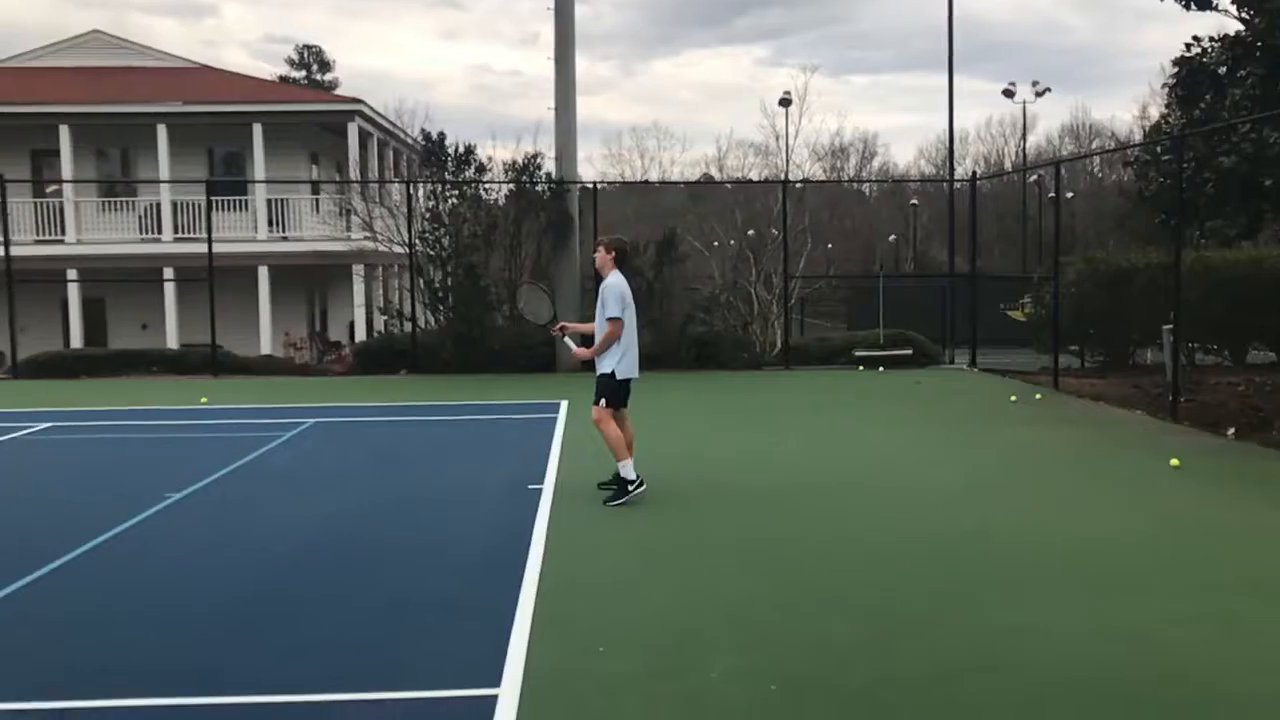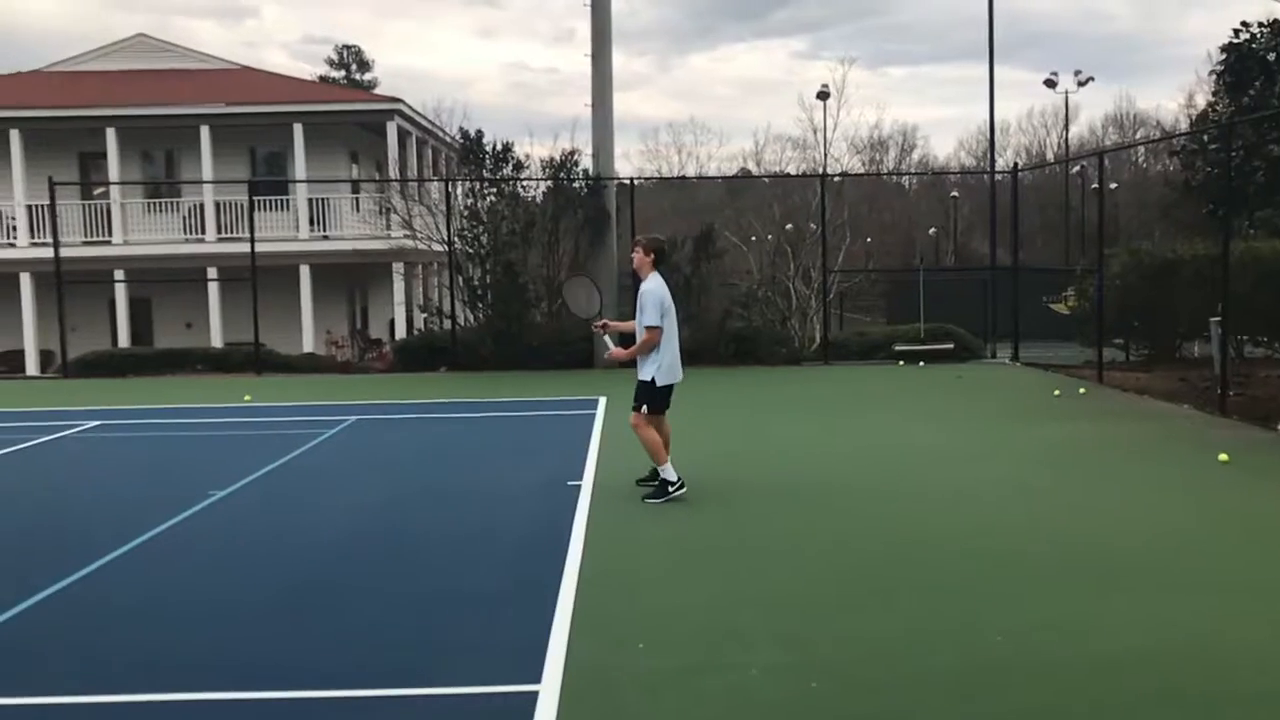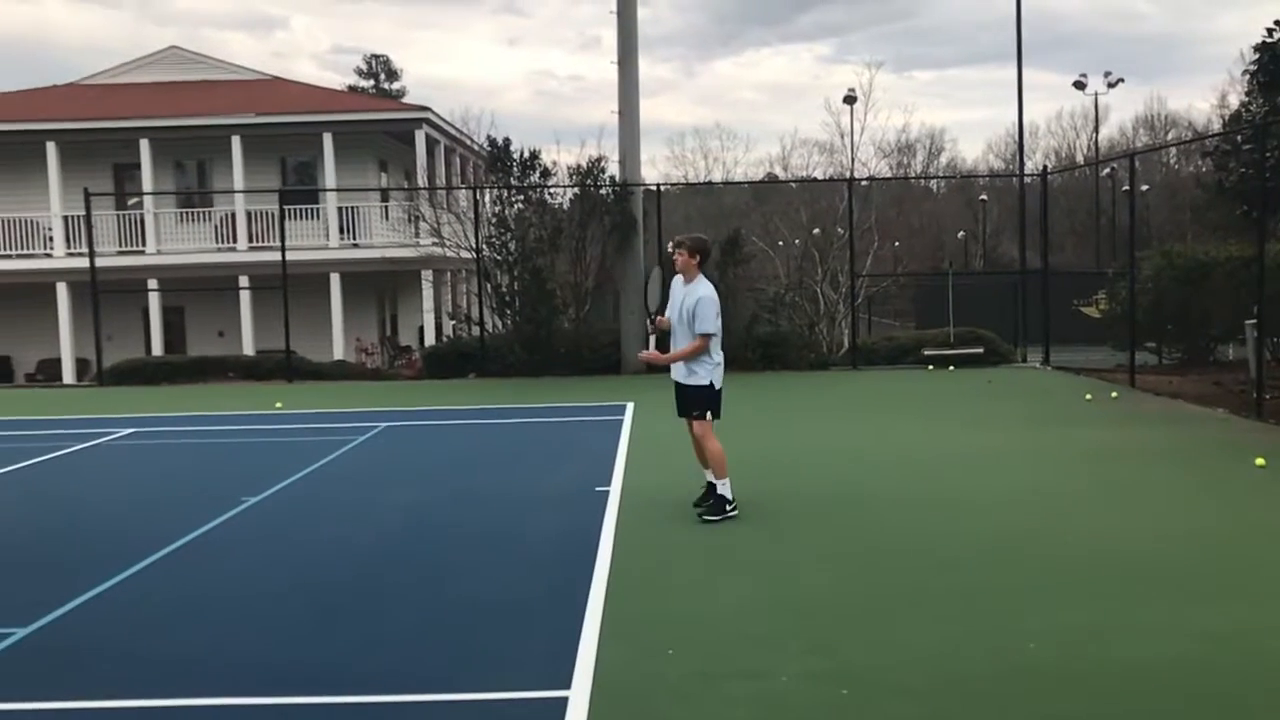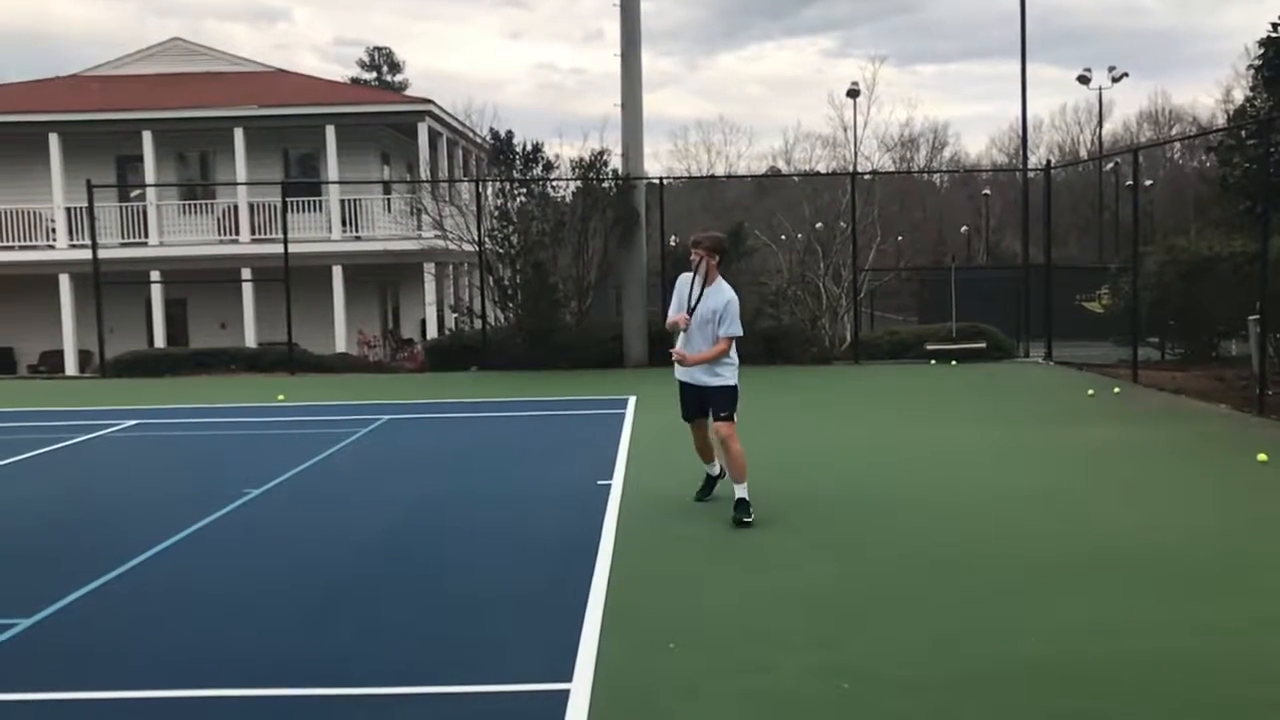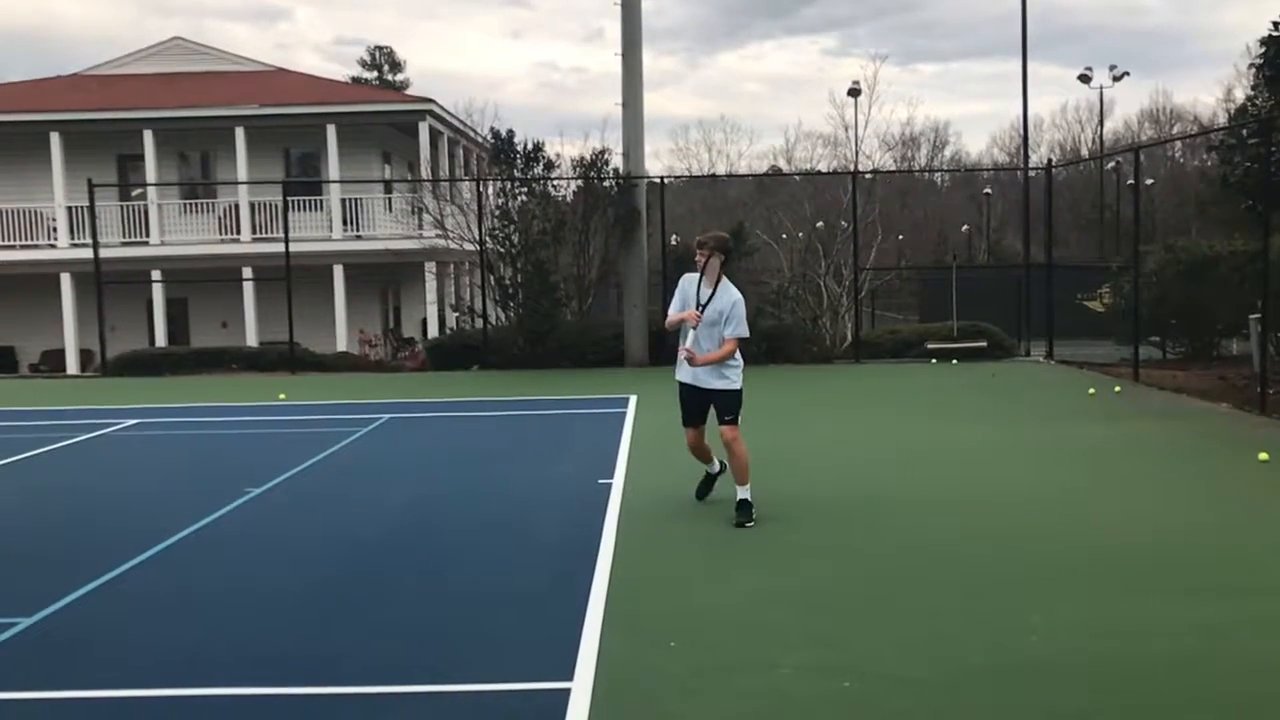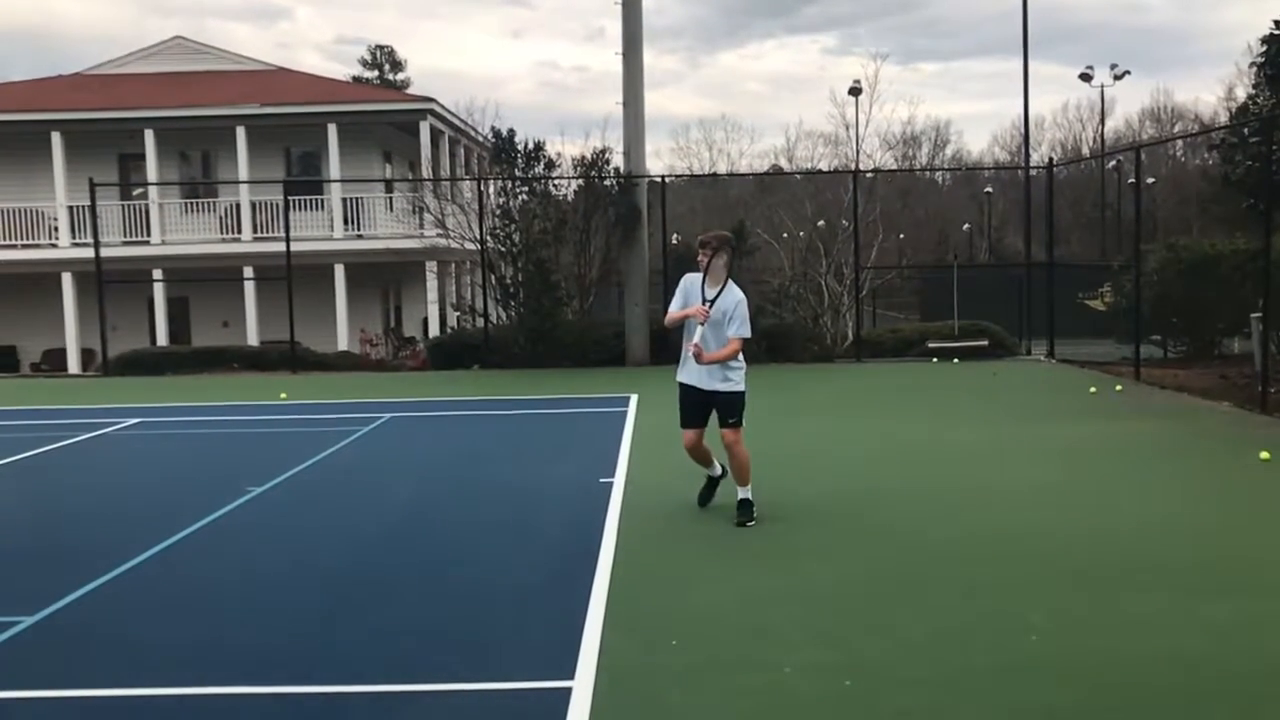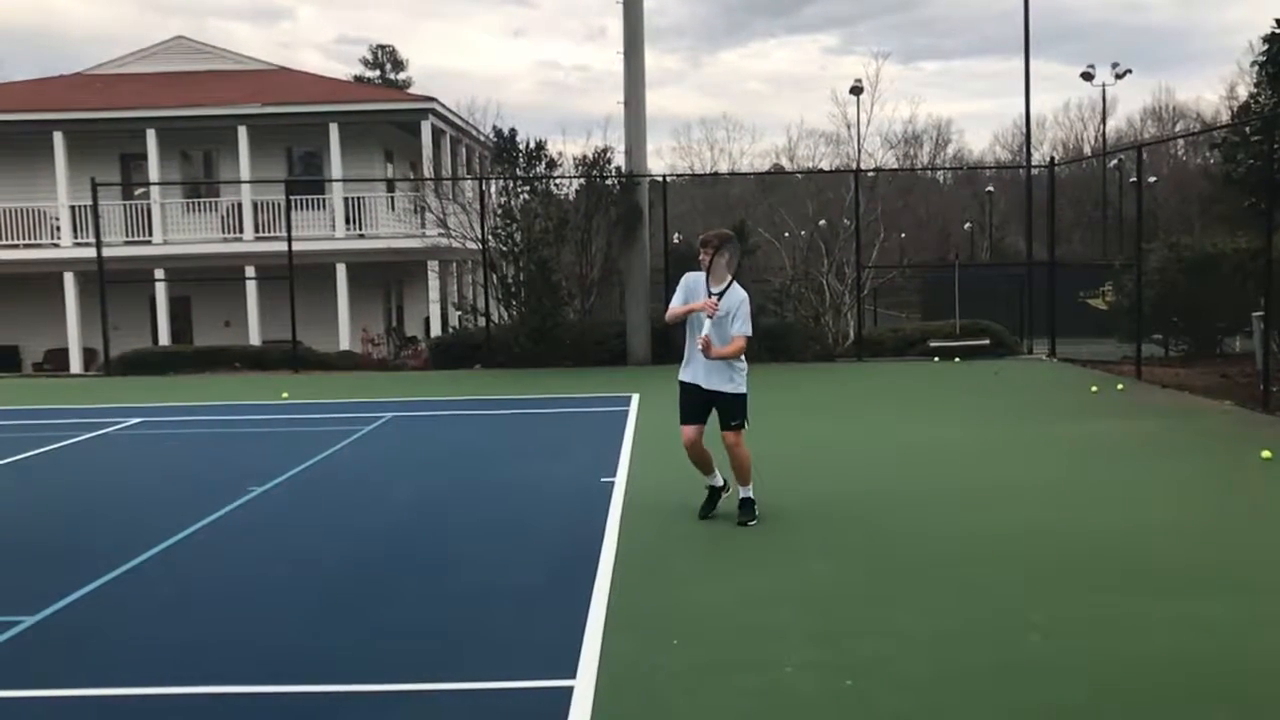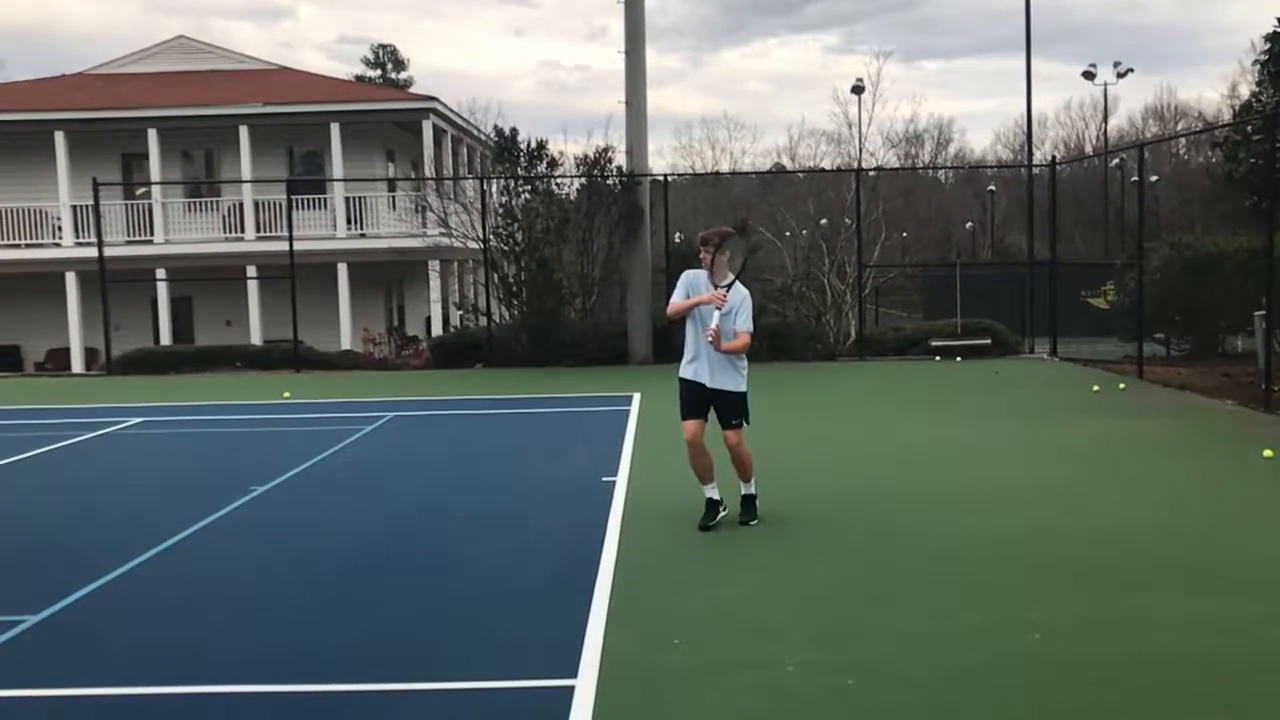
dt=0.4s
person 1, frame 1
left shoulder: (612, 285)
right shoulder: (612, 283)
left elbow: (615, 329)
left wrist: (591, 352)
right wrist: (572, 327)
left hip: (614, 365)
right hip: (618, 365)
left knee: (601, 417)
right knee: (618, 417)
left ankle: (630, 478)
right ankle: (626, 474)
person 1, frame 2
left shoulder: (650, 290)
right shoulder: (652, 286)
left elbow: (653, 336)
left wrist: (626, 354)
right wrist: (614, 325)
left hip: (656, 370)
right hip: (661, 368)
left knee: (640, 423)
right knee: (656, 419)
left ankle: (672, 481)
right ankle: (662, 470)
person 1, frame 3
left shoulder: (704, 295)
right shoulder: (676, 282)
left elbow: (702, 343)
left wrist: (664, 359)
right wrist: (661, 322)
left hip: (703, 375)
right hip: (684, 373)
left knee: (704, 432)
right knee: (694, 430)
left ankle: (726, 499)
right ankle: (712, 485)
person 1, frame 4
left shoulder: (727, 297)
right shoulder: (684, 281)
left elbow: (725, 345)
right elbow: (669, 324)
left wrist: (692, 359)
right wrist: (677, 320)
left hip: (720, 376)
right hip: (689, 376)
left knee: (725, 433)
right knee: (698, 431)
left ankle: (742, 499)
right ankle: (714, 472)
person 1, frame 5
left shoulder: (733, 298)
right shoulder: (687, 282)
left elbow: (731, 346)
right elbow: (669, 323)
left wrist: (700, 360)
right wrist: (684, 316)
left hip: (725, 379)
right hip: (690, 378)
left knee: (730, 436)
right knee: (693, 440)
left ankle: (744, 500)
right ankle: (714, 468)
person 1, frame 6
left shoulder: (736, 298)
right shoulder: (689, 282)
left elbow: (735, 346)
right elbow: (668, 321)
left wrist: (707, 358)
right wrist: (689, 312)
left hip: (728, 381)
right hip: (691, 379)
left knee: (732, 440)
right knee: (691, 442)
left ankle: (745, 499)
right ankle: (715, 472)
person 1, frame 7
left shoulder: (739, 297)
right shoulder: (690, 281)
left elbow: (740, 345)
right elbow: (670, 317)
left wrist: (714, 353)
right wrist: (695, 306)
left hip: (729, 382)
right hip: (693, 378)
left knee: (733, 442)
right knee: (690, 440)
left ankle: (747, 499)
right ankle: (716, 484)
person 1, frame 8
left shoulder: (740, 294)
right shoulder: (690, 278)
left elbow: (745, 342)
right elbow: (672, 311)
left wrist: (722, 346)
right wrist: (702, 299)
left hip: (729, 379)
right hip: (693, 375)
left knee: (734, 441)
right knee: (692, 437)
left ankle: (749, 496)
right ankle: (713, 500)
